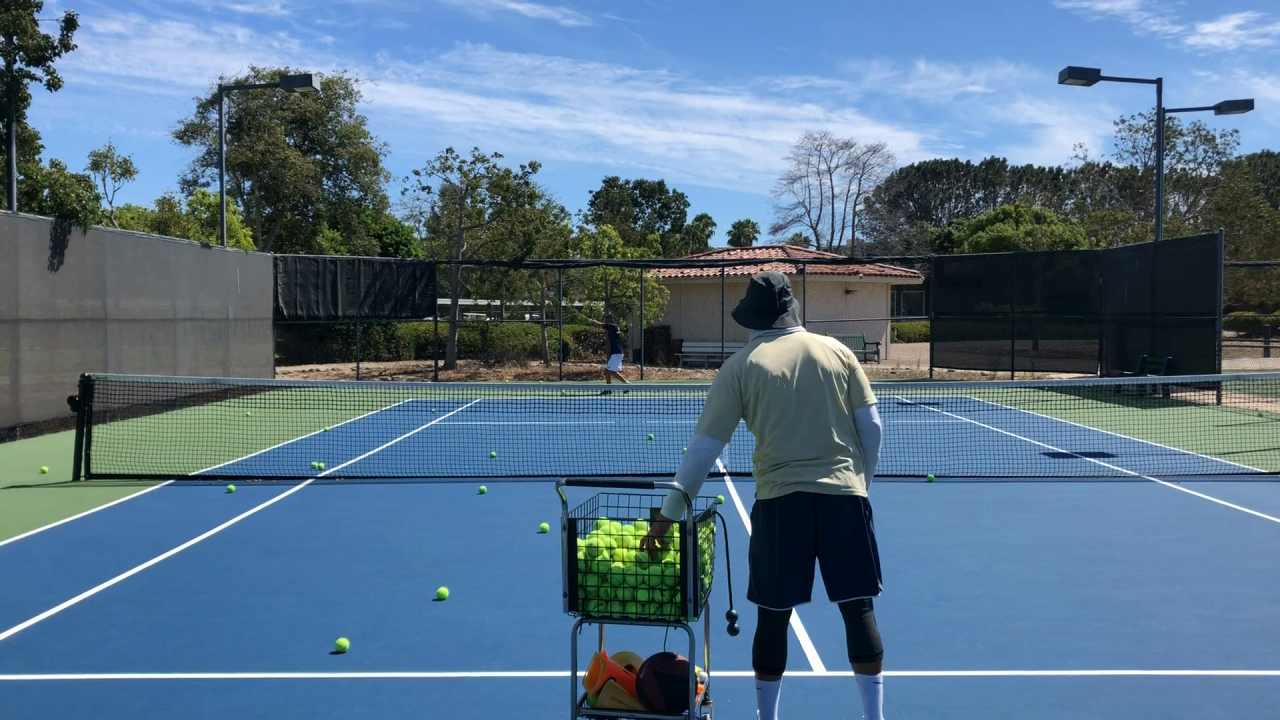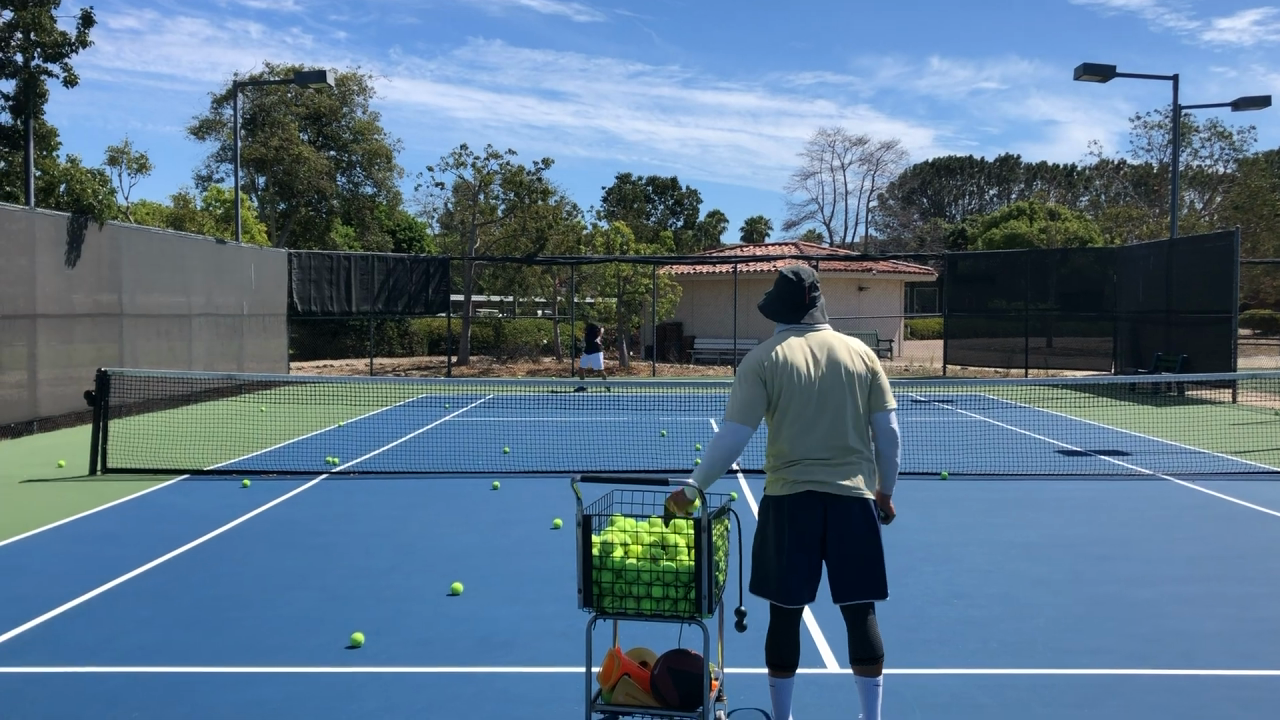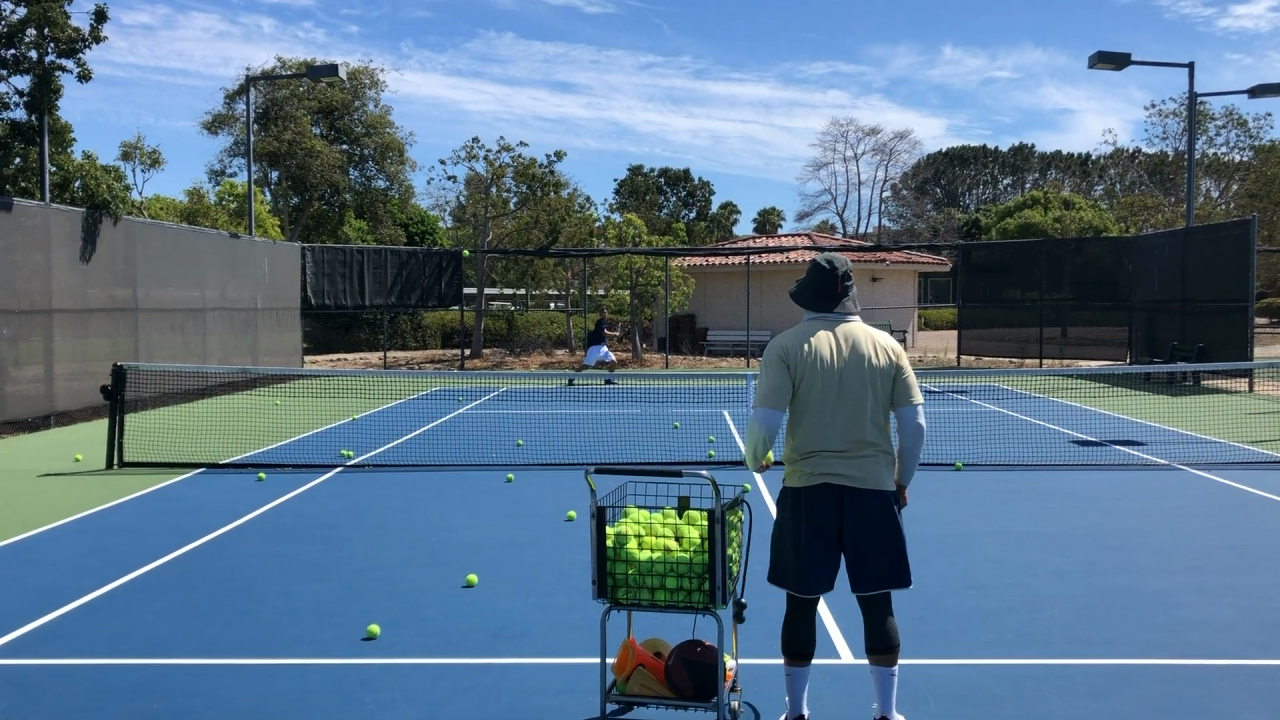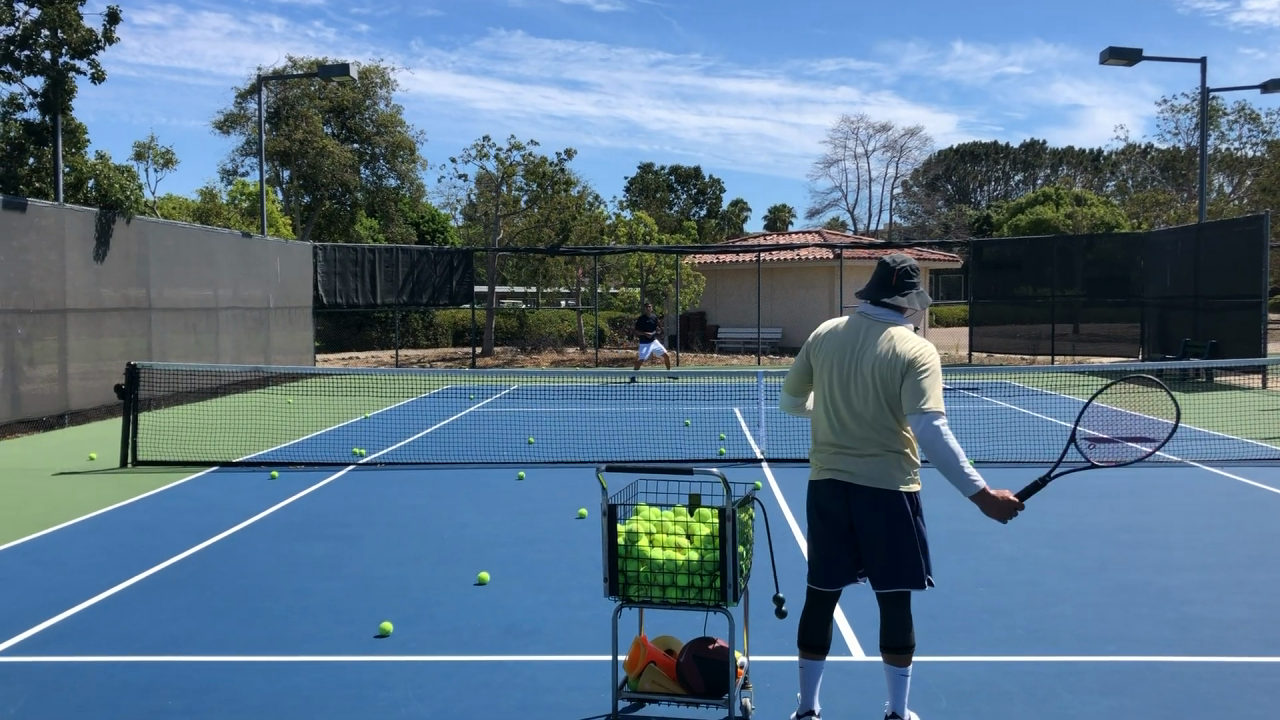
dt=0.5s
person 1, frame 1
left shoulder: (739, 367)
right shoulder: (836, 351)
left elbow: (703, 449)
right elbow: (871, 426)
left wrist: (668, 514)
right wrist: (860, 480)
left hip: (780, 502)
right hip: (844, 498)
left knee: (774, 615)
right knee: (858, 609)
person 1, frame 2
left shoulder: (763, 358)
right shoulder: (860, 352)
left elbow: (732, 438)
right elbow: (888, 432)
left wrist: (691, 492)
right wrist: (885, 492)
left hip: (790, 499)
right hip: (854, 498)
left knee: (785, 613)
right knee: (860, 613)
person 1, frame 3
left shoulder: (787, 345)
right shoulder: (886, 345)
left elbow: (764, 423)
right elbow: (914, 425)
left wrist: (755, 459)
right wrist: (901, 482)
left hip: (808, 490)
right hip: (873, 490)
left knee: (801, 604)
right knee: (877, 604)
person 1, frame 4
left shoulder: (824, 333)
right shoulder: (916, 352)
left elbow: (790, 400)
right elbow: (932, 433)
right wrist: (981, 493)
left hip: (827, 484)
right hip: (887, 490)
left knee: (820, 595)
right knee: (894, 602)
